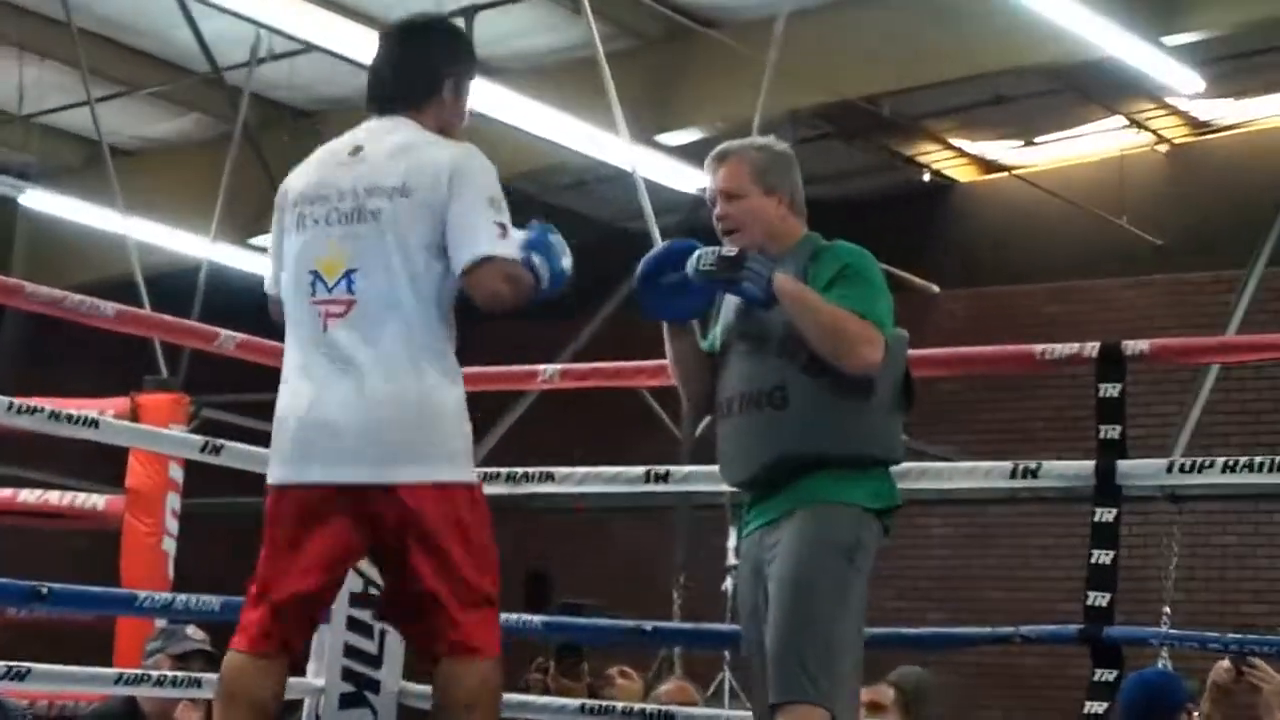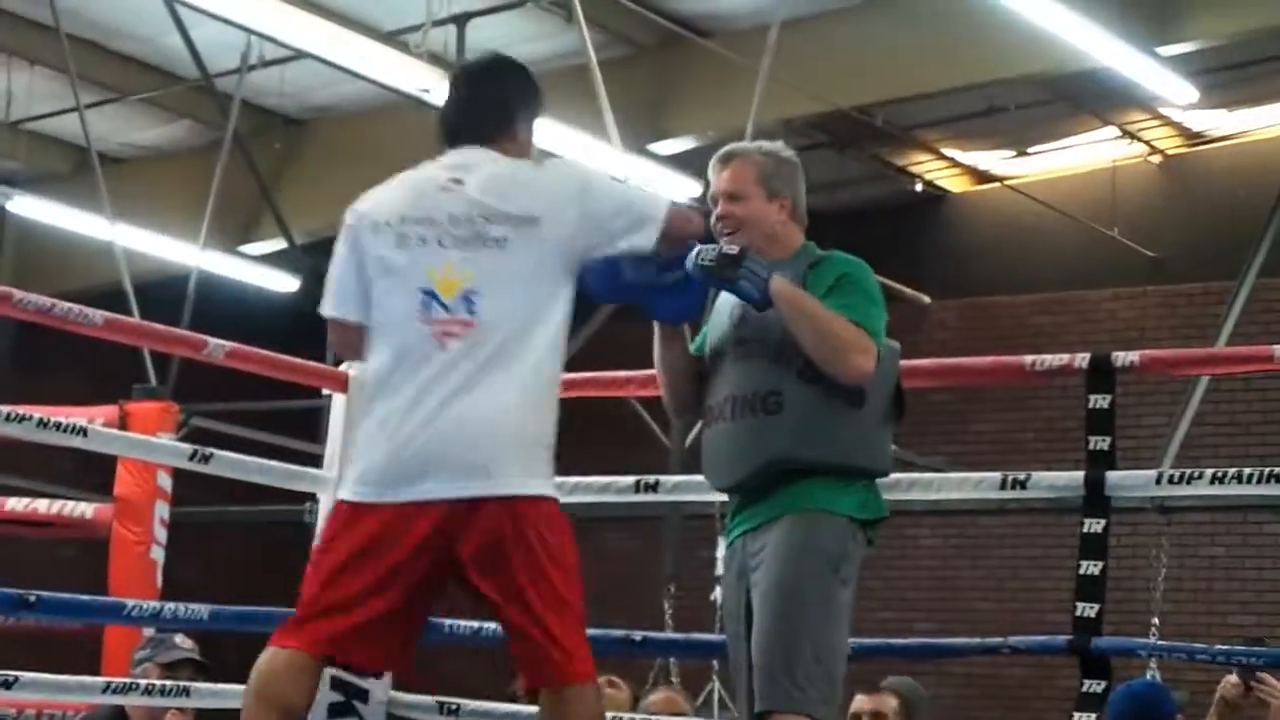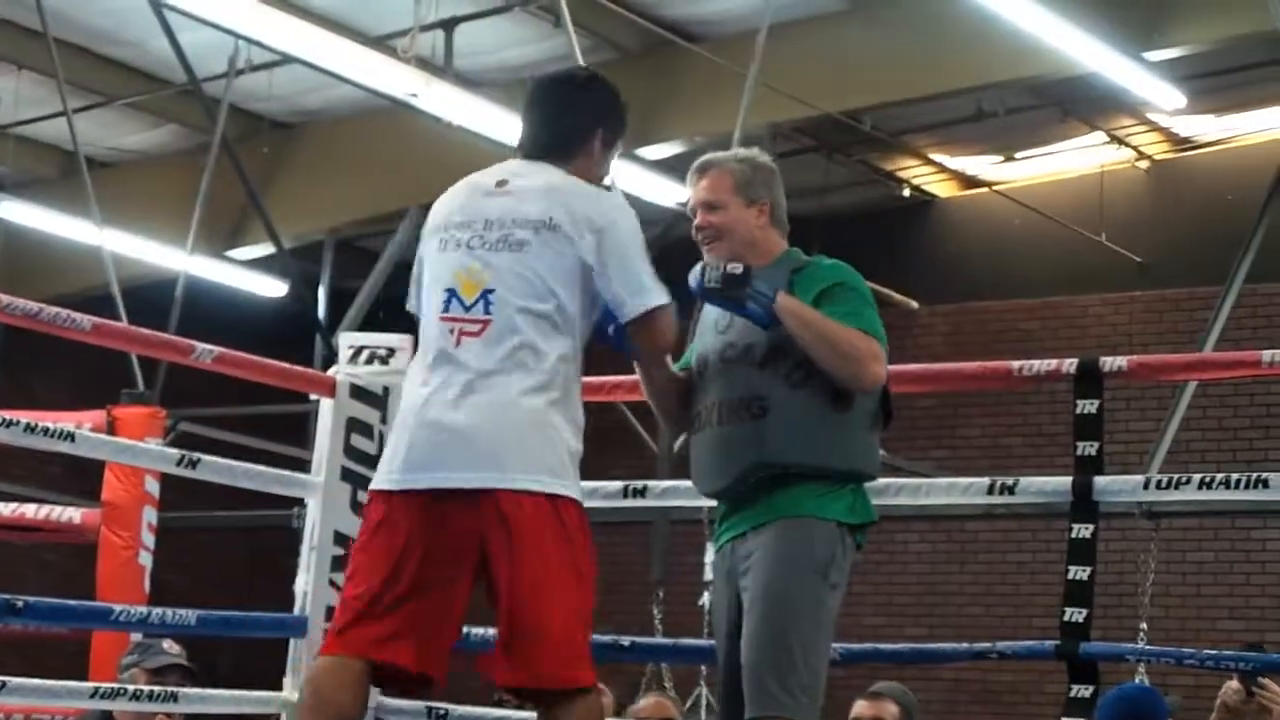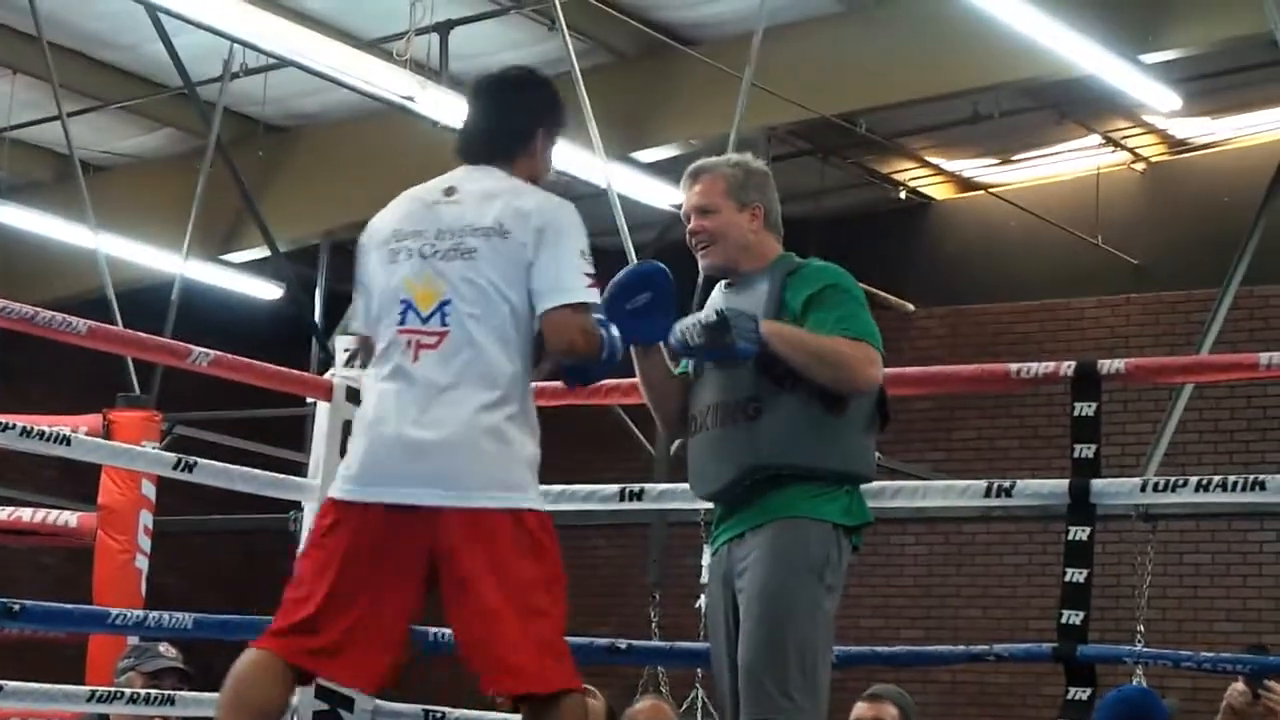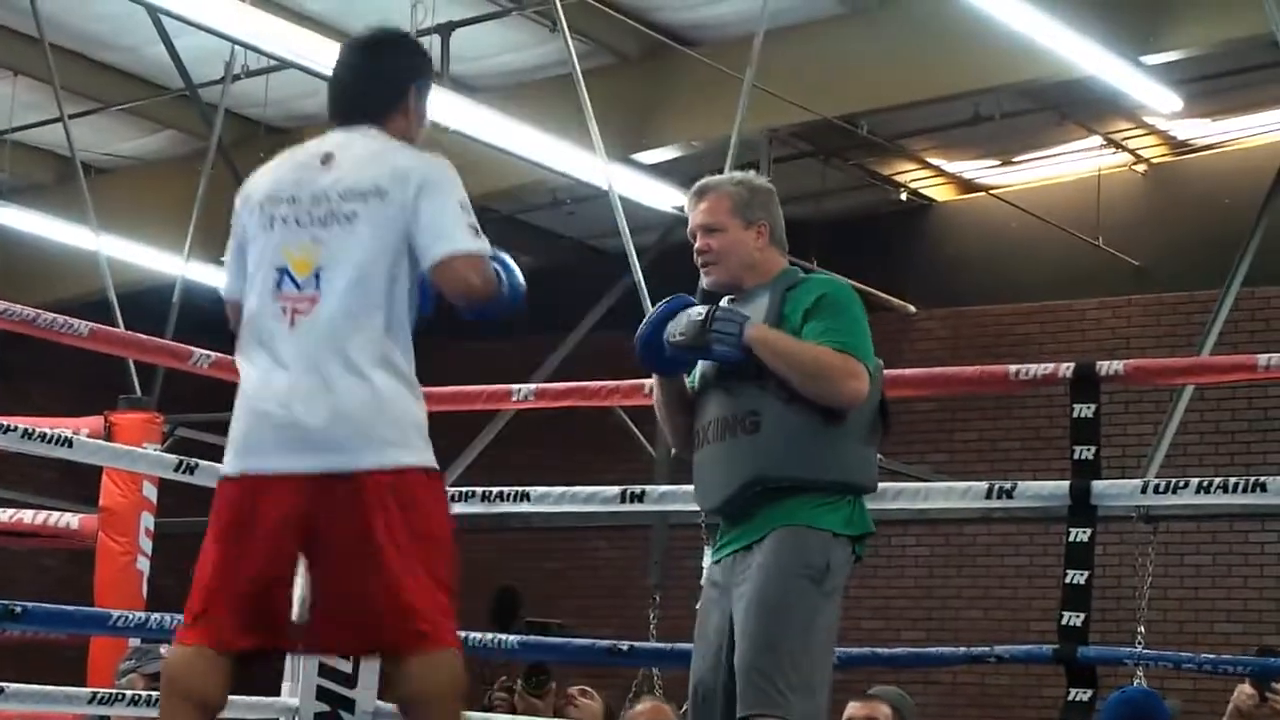
dt=0.3s
person 1, frame 1
left shoulder: (301, 180)
right shoulder: (455, 165)
right elbow: (492, 287)
right wrist: (533, 271)
left hip: (309, 442)
right hip: (416, 445)
left knee: (267, 632)
right knee: (467, 635)
person 1, frame 2
left shoulder: (373, 208)
right shoulder: (562, 189)
left elbow: (345, 339)
left hip: (390, 464)
right hip: (505, 467)
left knee: (309, 636)
right knee: (562, 659)
person 1, frame 3
left shoulder: (450, 205)
right shoulder: (599, 211)
right elbow: (655, 342)
right wrist: (662, 312)
left hip: (419, 452)
right hip: (526, 461)
left knee: (356, 639)
person 1, frame 4
left shoulder: (390, 219)
right shoulder: (545, 214)
right elbow: (569, 338)
right wrist: (604, 343)
left hip: (378, 465)
right hip: (483, 473)
left knee: (292, 641)
person 1, frame 5
left shoulder: (262, 183)
right shoulder: (417, 172)
left elbow: (239, 312)
right elbow: (465, 282)
right wrist: (499, 280)
left hip: (264, 438)
right hip: (374, 443)
left knee: (212, 628)
right knee: (423, 630)
person 2, frame 1
left shoulder: (840, 263)
right shoulder: (736, 292)
left elbow: (863, 352)
right elbow: (700, 401)
left wrist: (776, 282)
right wrist: (676, 320)
left hip: (829, 497)
right hip: (761, 508)
person 2, frame 2
left shoulder: (837, 273)
right shoulder: (731, 295)
left elbow: (856, 361)
right elbow: (684, 405)
left wrist: (773, 284)
right wrist: (669, 322)
left hip: (818, 506)
right hip: (747, 516)
person 2, frame 3
left shoulder: (823, 279)
right shoulder: (718, 305)
left elbow: (869, 368)
right elbow: (683, 409)
left wrist: (775, 301)
left hip: (804, 510)
right hip: (735, 522)
person 2, frame 4
left shoulder: (816, 282)
right shoulder: (713, 305)
left elbow: (864, 370)
right elbow: (678, 420)
left wrist: (759, 332)
right wrist: (644, 344)
left hip: (799, 514)
right hip: (731, 525)
person 2, frame 5
left shoulder: (818, 295)
right shoulder: (721, 319)
left elbow: (850, 384)
right elbow: (688, 439)
left wrist: (750, 332)
right wrist: (666, 371)
left hip: (805, 522)
right hip: (736, 537)
